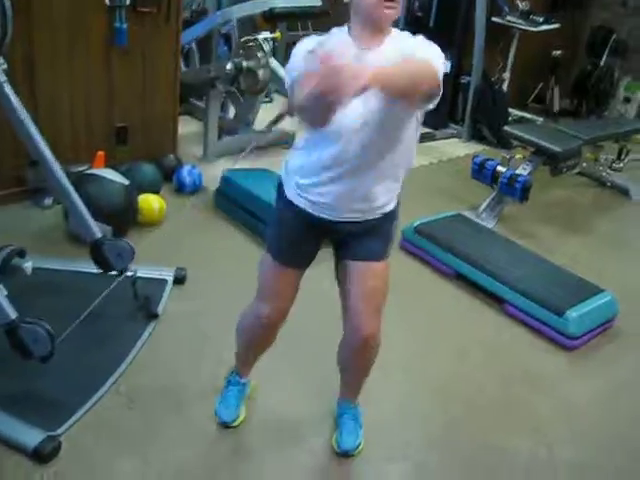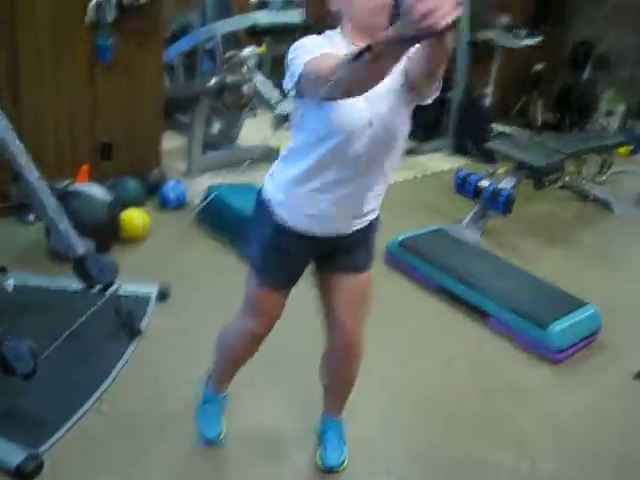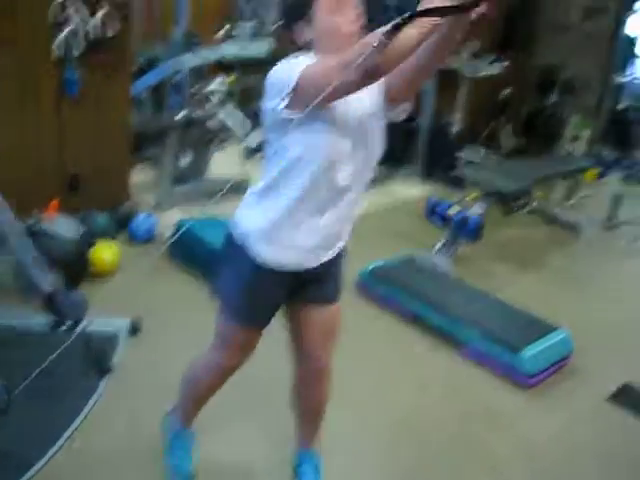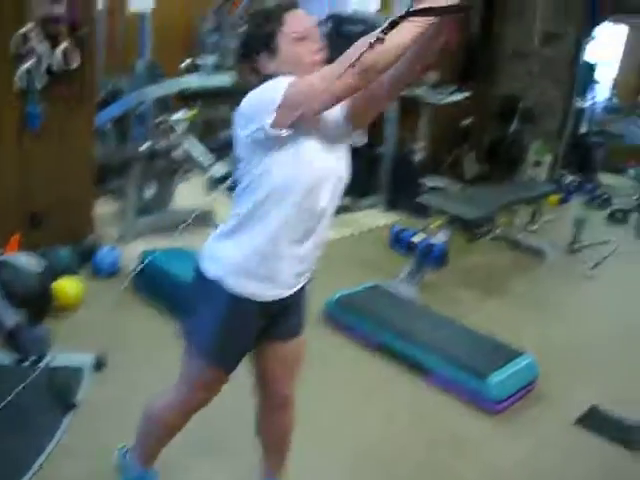
dt=0.1s
person 1, frame 1
left shoulder: (421, 53)
right shoulder: (316, 50)
left elbow: (418, 82)
right elbow: (308, 106)
left wrist: (368, 74)
right wrist: (325, 89)
left hip: (371, 214)
right hip: (304, 202)
left knee: (364, 332)
right knee: (267, 312)
left ankle: (348, 405)
right ankle: (238, 378)
person 1, frame 2
left shoulder: (410, 60)
right shoulder: (309, 53)
left elbow: (427, 73)
right elbow: (346, 80)
right wrist: (391, 42)
left hip: (355, 226)
right hip: (289, 215)
left knee: (348, 340)
right knee: (253, 327)
left ankle: (332, 420)
right ankle: (215, 390)
person 1, frame 3
left shoulder: (375, 88)
right shoulder: (289, 76)
left elbow: (417, 70)
right elbow: (363, 67)
left hip: (321, 255)
right hip: (263, 250)
left knee: (315, 366)
right knee: (225, 359)
right ankle: (179, 425)
person 1, frame 4
left shoulder: (334, 114)
right shoulder: (262, 105)
left elbow: (392, 79)
right elbow: (355, 71)
left hip: (287, 289)
right hip: (233, 286)
left knee: (279, 393)
right knee: (192, 392)
